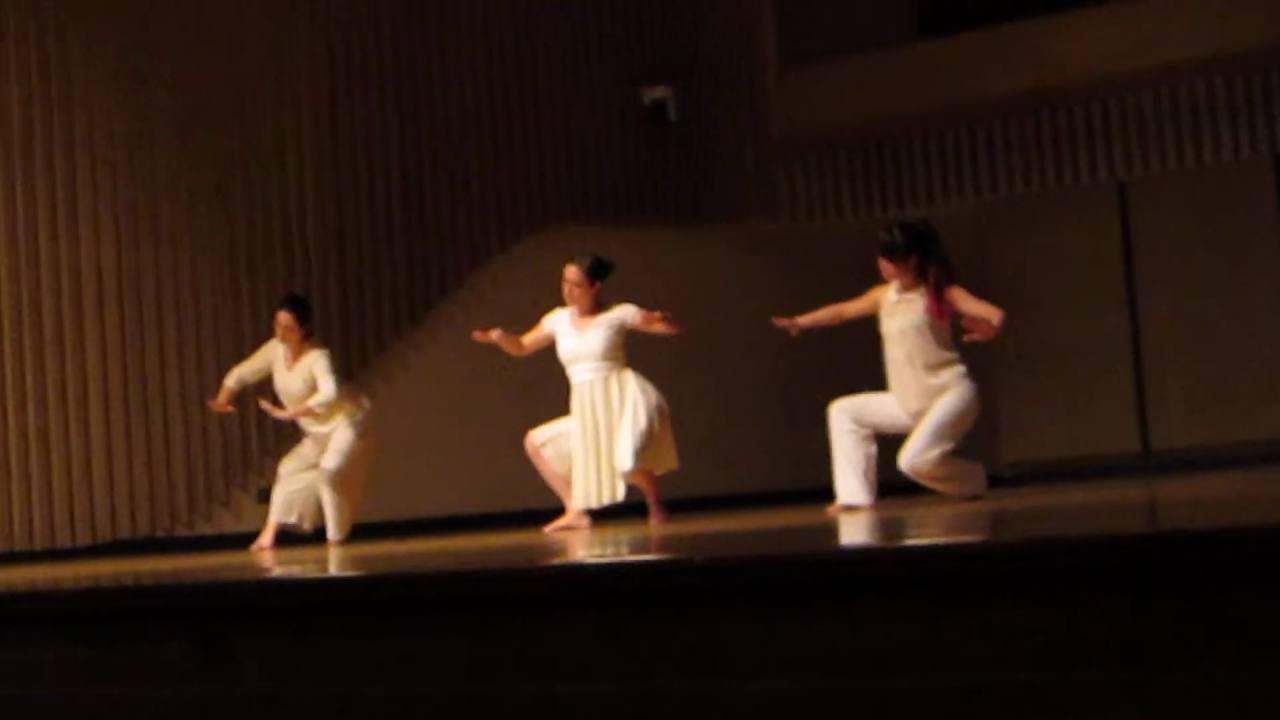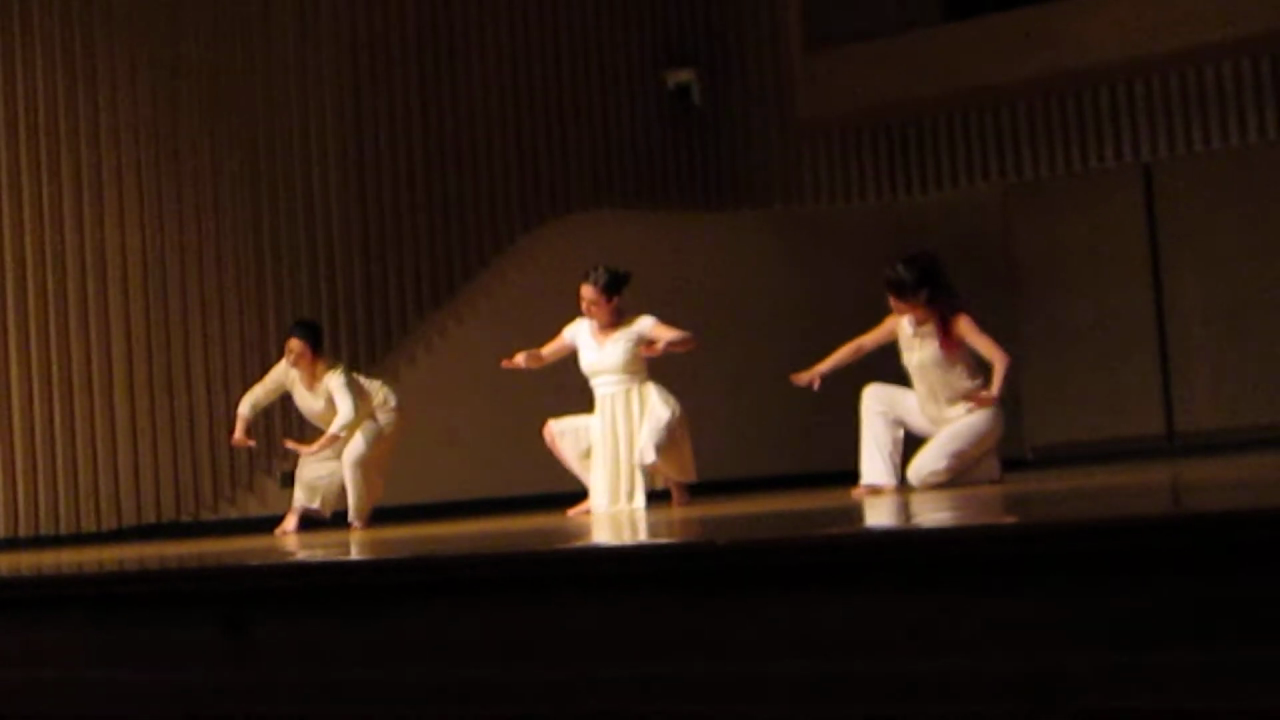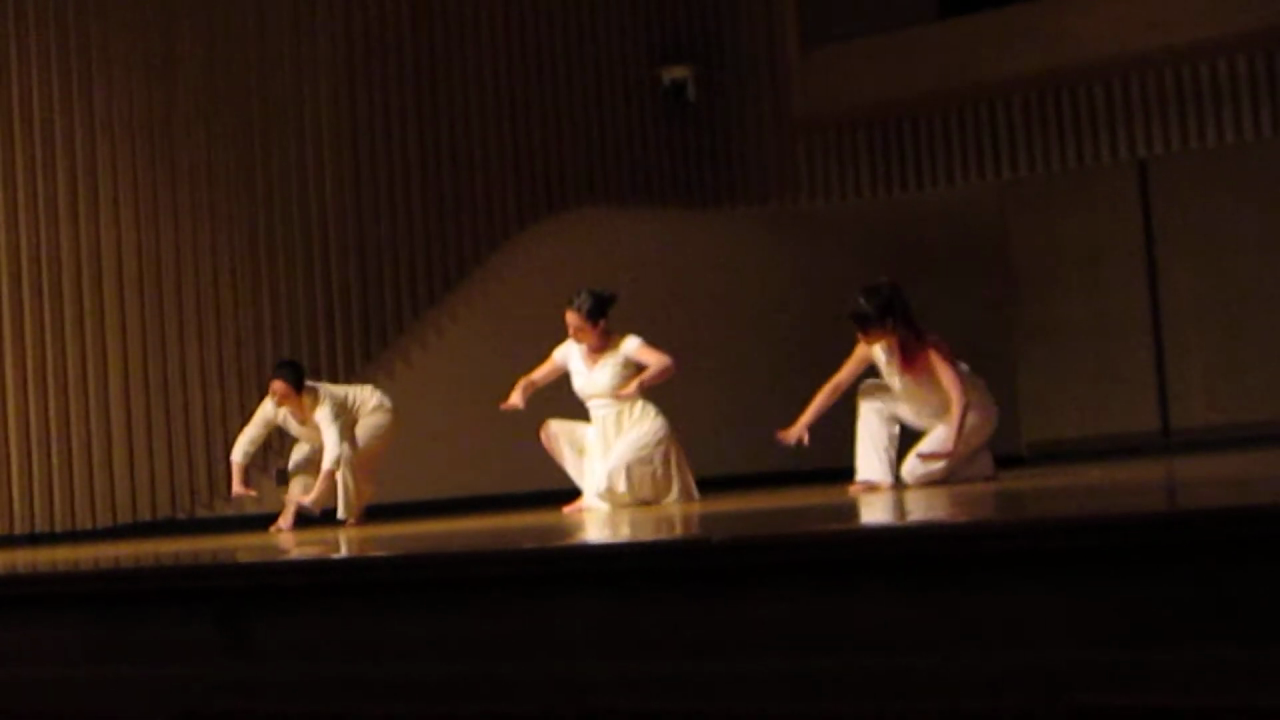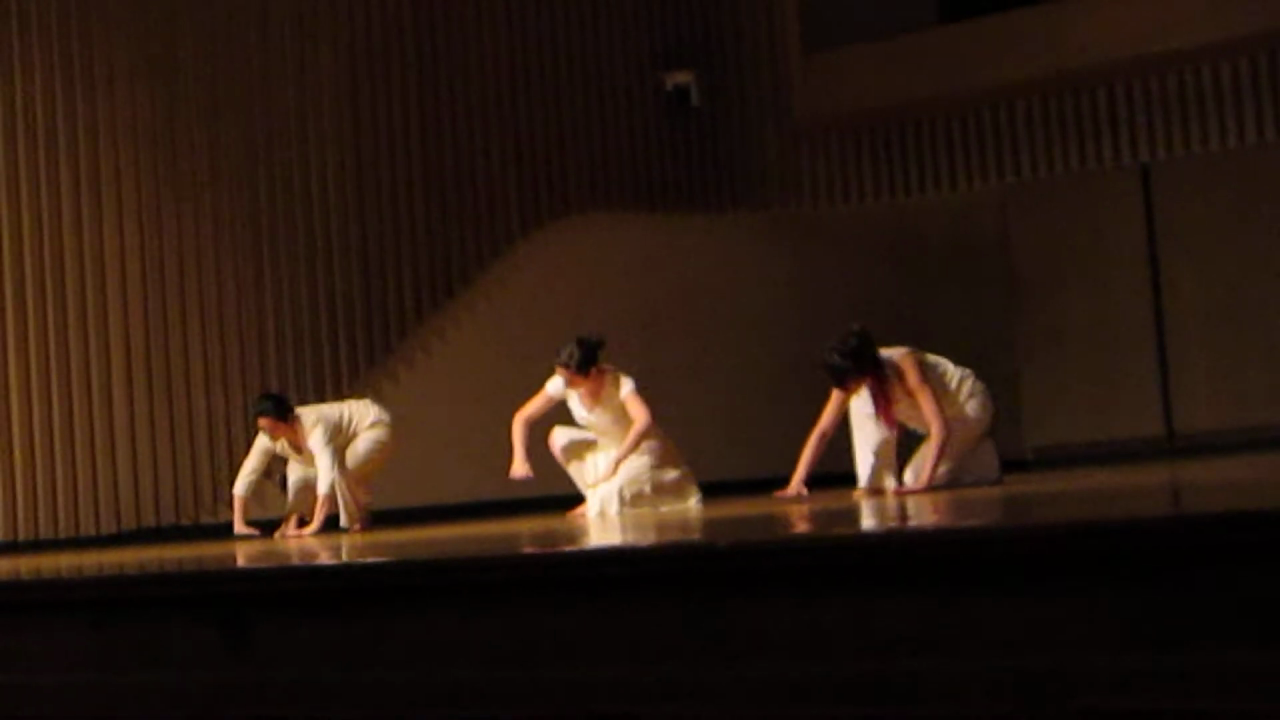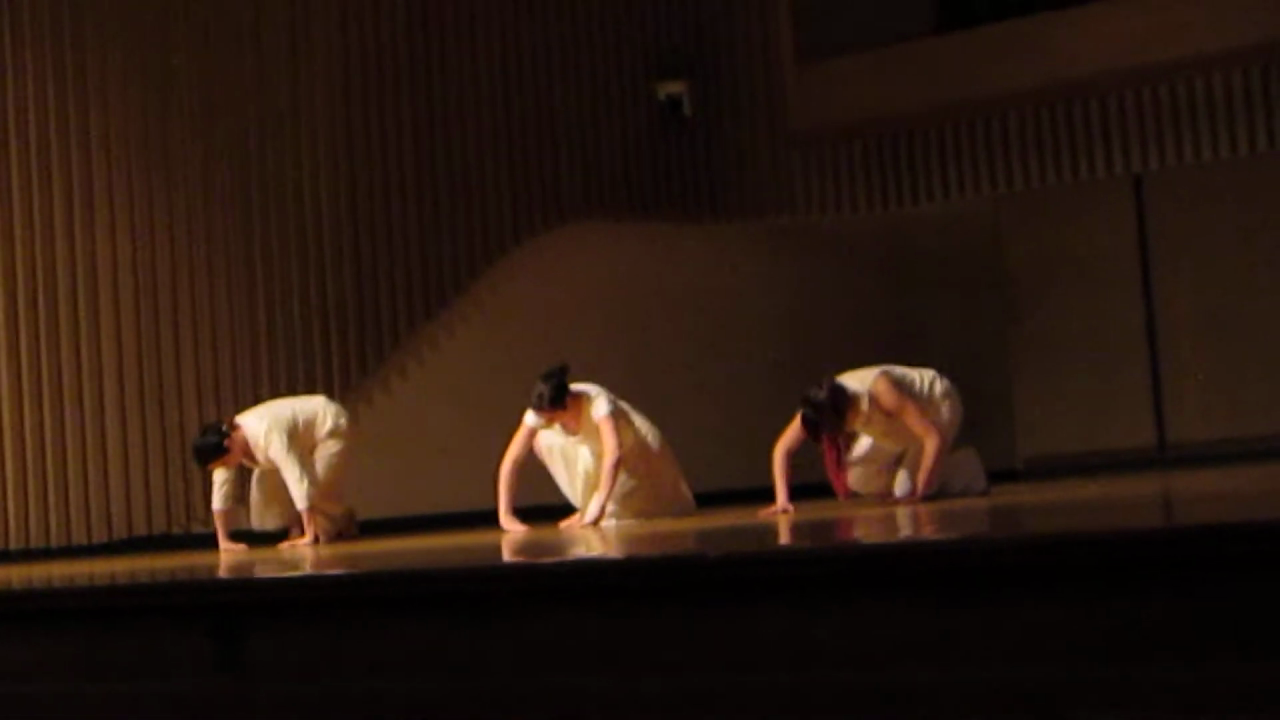
dt=1s
person 1, frame 1
left shoulder: (944, 294)
right shoulder: (883, 295)
left elbow: (996, 314)
right elbow: (844, 310)
left wrist: (991, 329)
right wrist: (798, 322)
left hip: (952, 393)
right hip: (908, 403)
left knee: (914, 460)
right knee: (843, 411)
left ankle: (972, 480)
right ankle: (856, 495)
person 1, frame 2
left shoulder: (956, 323)
right shoulder: (899, 323)
left elbow: (1000, 357)
right elbow: (860, 345)
left wrist: (993, 395)
right wrist: (817, 371)
left hip: (973, 415)
right hip: (932, 413)
left knee: (922, 475)
right knee: (875, 395)
left ankle: (982, 463)
right ankle: (880, 478)
person 1, frame 3
left shoulder: (926, 346)
right shoulder: (870, 348)
left elbow: (959, 396)
right elbow: (837, 384)
left wrist: (951, 444)
right wrist: (801, 424)
left hip: (972, 411)
right hip: (927, 412)
left knee: (915, 473)
right knee: (869, 393)
left ankle: (977, 462)
right ankle: (876, 475)
person 1, frame 4
left shoulder: (905, 367)
right shoulder: (851, 378)
left elbow: (940, 428)
right elbow: (822, 431)
left wrist: (924, 480)
right wrist: (797, 481)
left hip: (969, 403)
right hip: (931, 407)
left knee: (914, 479)
right knee: (861, 404)
left ankle: (982, 462)
right ankle: (879, 481)
person 1, frame 5
left shoulder: (880, 391)
right shoulder: (823, 405)
left elbow: (934, 439)
right elbow: (781, 449)
left wrist: (917, 492)
right wrist: (782, 500)
left hip: (939, 403)
right hip: (897, 421)
left knee: (905, 491)
right knee: (857, 479)
left ankle: (966, 469)
person 2, frame 1
left shoulder: (618, 313)
right shoulder: (558, 318)
left elbow: (672, 328)
right elbow: (520, 347)
left wrist: (657, 319)
right wrist: (499, 337)
left hip: (624, 400)
right hip: (588, 412)
left knee: (626, 461)
right knee: (535, 442)
left ankle: (655, 506)
right ankle: (576, 511)
person 2, frame 2
left shoulder: (638, 325)
right shoulder: (579, 330)
left elbow: (687, 339)
right elbow: (542, 357)
left wrist: (664, 345)
right wrist: (524, 357)
left hip: (644, 408)
right hip: (607, 418)
left knee: (649, 450)
right knee: (553, 430)
left ankle: (677, 486)
right ankle: (599, 492)
person 2, frame 3
left shoulder: (625, 345)
right shoulder: (569, 350)
left elbow: (666, 363)
right elbow: (532, 380)
left wrist: (638, 383)
right wrist: (519, 392)
left hip: (639, 426)
right hip: (602, 433)
left knee: (612, 475)
right knee: (550, 430)
right ankle: (592, 492)
person 2, frame 4
left shoulder: (620, 383)
right shoulder: (561, 384)
left elbow: (645, 421)
right elbow: (521, 418)
left wrist: (615, 462)
right wrist: (520, 458)
left hip: (641, 449)
right hip: (605, 448)
left knee: (609, 499)
right knee: (557, 436)
right ankle: (595, 496)
person 2, frame 5
left shoulder: (596, 401)
right shoulder: (540, 412)
left elbow: (613, 454)
right elbow: (510, 461)
left wrist: (598, 507)
right wrist: (505, 515)
left hip: (636, 451)
right hip: (595, 451)
right knee: (542, 441)
right ankle: (586, 507)
person 3, frame 1
left shoulder: (317, 357)
right shoulder: (275, 349)
left elbow: (329, 395)
right elbow: (243, 372)
left wrist: (287, 414)
right wrist: (223, 399)
left hip: (347, 419)
right hip: (318, 432)
left knee: (329, 469)
right knee: (290, 469)
left ankle: (337, 537)
right ankle: (271, 531)
person 3, frame 2
left shoulder: (332, 375)
right shoulder: (286, 369)
left elbow: (347, 415)
right elbow: (254, 397)
left wrist: (315, 448)
right wrist: (240, 430)
left hip: (377, 411)
right hip: (350, 425)
left knee: (353, 458)
right knee: (312, 461)
left ankle: (361, 520)
right ankle: (295, 514)
person 3, frame 3
left shoulder: (321, 403)
right shoulder: (271, 406)
left elbow: (333, 450)
right elbow: (245, 441)
left wrist: (313, 495)
right wrist: (237, 483)
left hip: (373, 412)
right hip: (345, 418)
left knee: (345, 455)
right knee: (301, 457)
left ankle: (355, 515)
right ankle: (290, 513)
person 3, frame 4
left shoulder: (313, 426)
right shoulder: (268, 438)
left elbow: (327, 474)
right elbow: (246, 475)
left wrist: (314, 525)
right wrist: (238, 523)
left hip: (373, 426)
right hip: (342, 438)
left knee: (342, 472)
left ankle: (360, 520)
person 3, frame 5
left shoulder: (267, 435)
right shoulder: (227, 438)
left elbow: (298, 480)
right elbow: (220, 489)
left wrist: (309, 537)
right wrist: (224, 541)
left hip: (328, 425)
right hip: (302, 431)
left knee: (317, 491)
left ankle: (346, 526)
right ankle: (296, 528)
